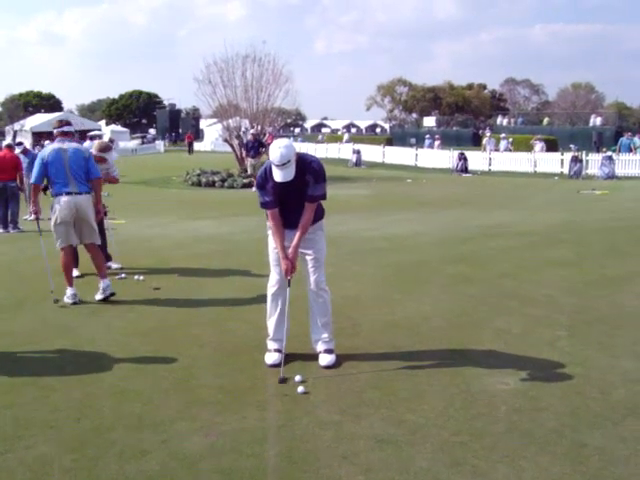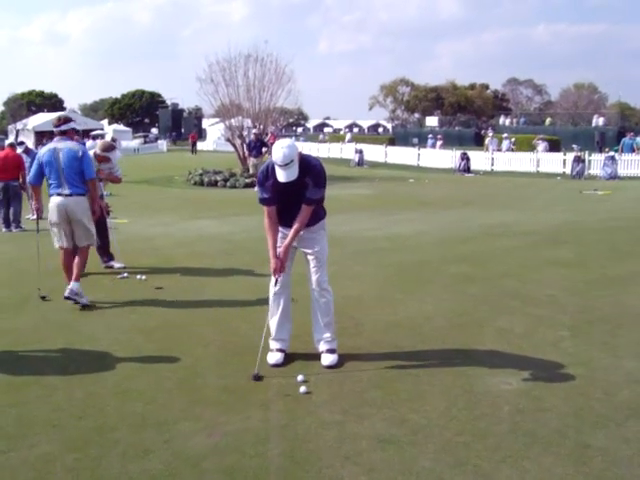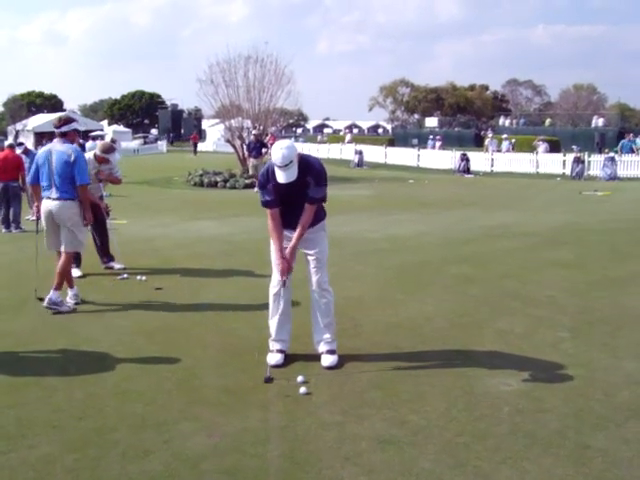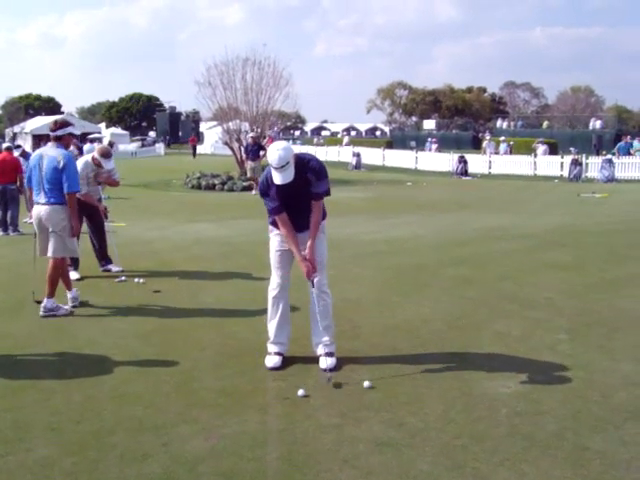
dt=0.3s
person 1, frame 1
left shoulder: (314, 168)
right shoulder: (264, 176)
left elbow: (309, 211)
right elbow: (273, 218)
left wrist: (295, 248)
right wrist: (282, 255)
left hip: (311, 229)
right hip: (279, 230)
left knee: (317, 284)
right knee: (277, 284)
left ankle: (324, 343)
right ankle: (275, 343)
person 1, frame 2
left shoulder: (315, 170)
right shoulder: (265, 174)
left elbow: (305, 213)
right elbow: (270, 216)
left wrist: (286, 248)
right wrist: (272, 254)
left hip: (312, 228)
right hip: (281, 229)
left knee: (320, 284)
right knee: (279, 284)
left ankle: (327, 343)
right ankle: (278, 343)
person 1, frame 3
left shoulder: (315, 169)
right shoulder: (266, 176)
left elbow: (309, 213)
right elbow: (273, 218)
left wrist: (293, 250)
right wrist: (279, 255)
left hip: (313, 229)
right hip: (283, 230)
left knee: (320, 284)
right knee: (278, 284)
left ankle: (327, 344)
right ankle: (278, 344)
person 1, frame 4
left shoulder: (314, 167)
right shoulder: (266, 182)
left elbow: (317, 209)
right elbow: (282, 222)
left wrist: (311, 246)
right wrist: (300, 258)
left hip: (313, 231)
right hip: (281, 233)
left knee: (320, 286)
right knee: (278, 286)
left ankle: (325, 346)
right ankle: (276, 347)
person 2, frame 1
left shoulder: (46, 152)
right shoulder: (82, 150)
left elbow: (36, 182)
right elbow: (96, 179)
left wrist: (34, 203)
right wrist: (98, 203)
left hip: (62, 202)
right hip: (84, 200)
left knee: (66, 248)
right knee: (91, 244)
left ankle: (70, 291)
right ankle: (105, 283)
person 2, frame 2
left shoulder: (44, 152)
right shoulder: (79, 149)
left elbow: (34, 181)
right elbow: (90, 180)
left wrist: (37, 201)
right wrist: (95, 202)
left hip: (56, 202)
right hip: (78, 201)
left knee: (66, 249)
right knee: (83, 246)
left ankle: (73, 287)
right ankle: (74, 286)
person 2, frame 3
left shoulder: (42, 152)
right shoulder: (74, 152)
left elbow: (33, 182)
right elbow: (82, 185)
left wrist: (38, 202)
right wrist: (87, 209)
left hip: (48, 205)
right hip: (68, 206)
left knee: (61, 252)
right knee: (68, 253)
left ankle: (72, 292)
right ankle: (54, 296)
person 2, frame 4
left shoulder: (35, 155)
right shoulder: (66, 157)
left elbow: (29, 185)
right elbow: (70, 193)
right wrist: (75, 219)
left hip: (38, 209)
right hip: (57, 210)
left knee: (58, 255)
right knee: (58, 257)
left ankle: (71, 293)
right ankle: (48, 304)
person 3, frame 1
left shoulder: (107, 161)
left elbow: (115, 179)
left wrist: (104, 177)
left knee: (99, 228)
left ankle: (105, 260)
right ankle: (72, 266)
person 3, frame 2
left shoulder: (110, 160)
left elbow: (118, 179)
left wrist: (107, 176)
right wrist: (101, 203)
left knee: (102, 228)
left ankle: (108, 259)
person 3, frame 3
left shoulder: (109, 162)
left elbow: (118, 180)
left wrist: (107, 177)
right wrist: (100, 203)
left hip: (96, 196)
left knee: (101, 228)
left ankle: (107, 260)
right ankle: (74, 265)
person 3, frame 4
left shoulder: (107, 164)
right shoulder: (82, 166)
left elbow: (116, 182)
right elbow: (82, 193)
left wrist: (105, 179)
right wrist: (99, 205)
left hip: (94, 198)
right hip: (76, 200)
left knee: (99, 231)
left ankle: (105, 262)
right ankle: (72, 268)
